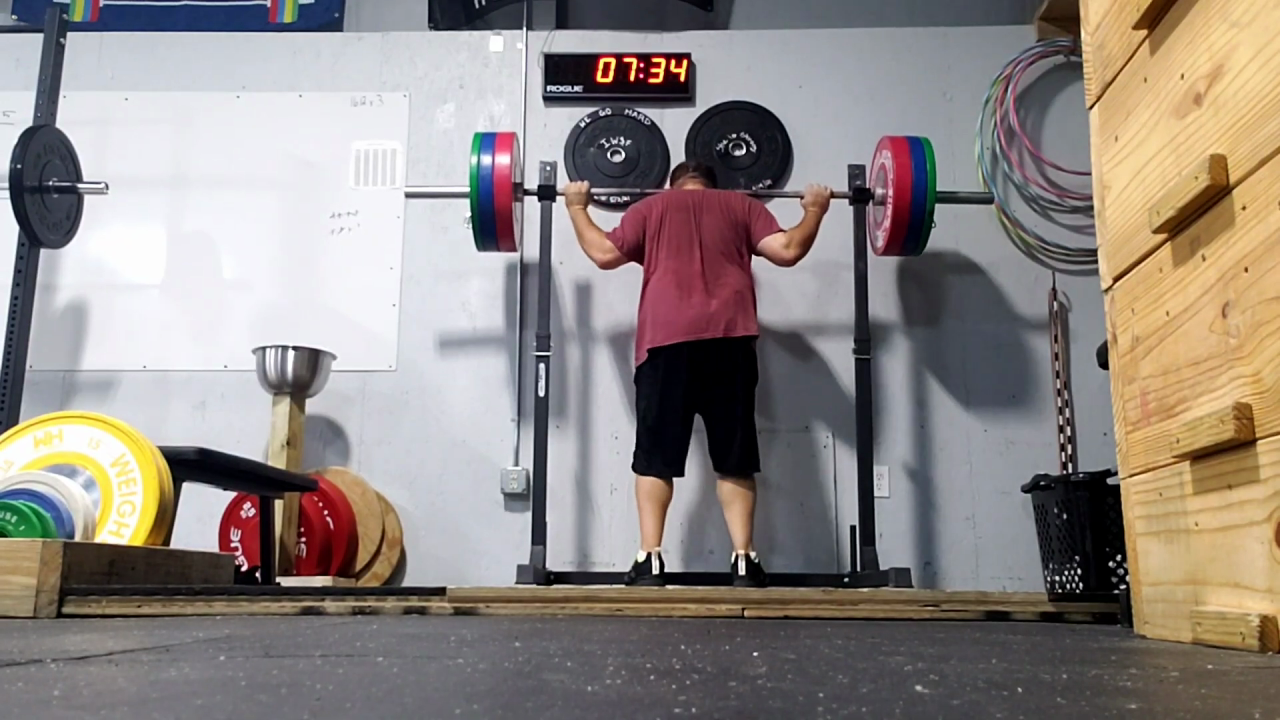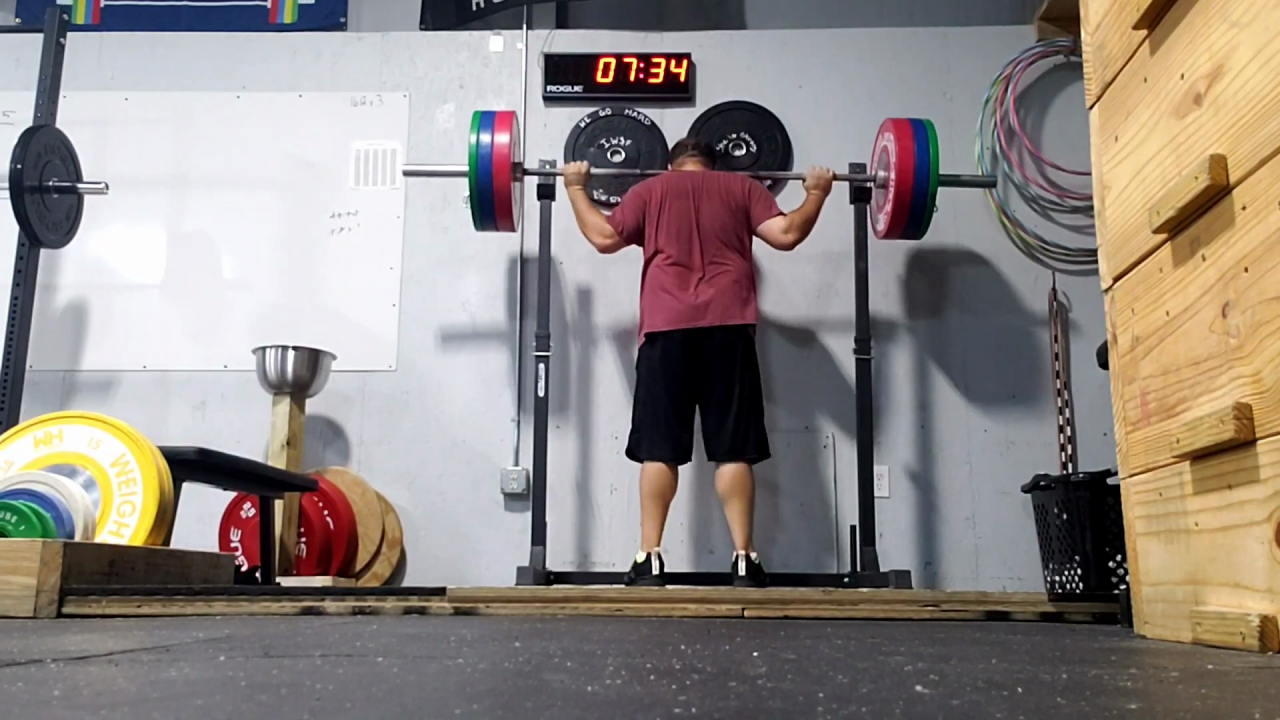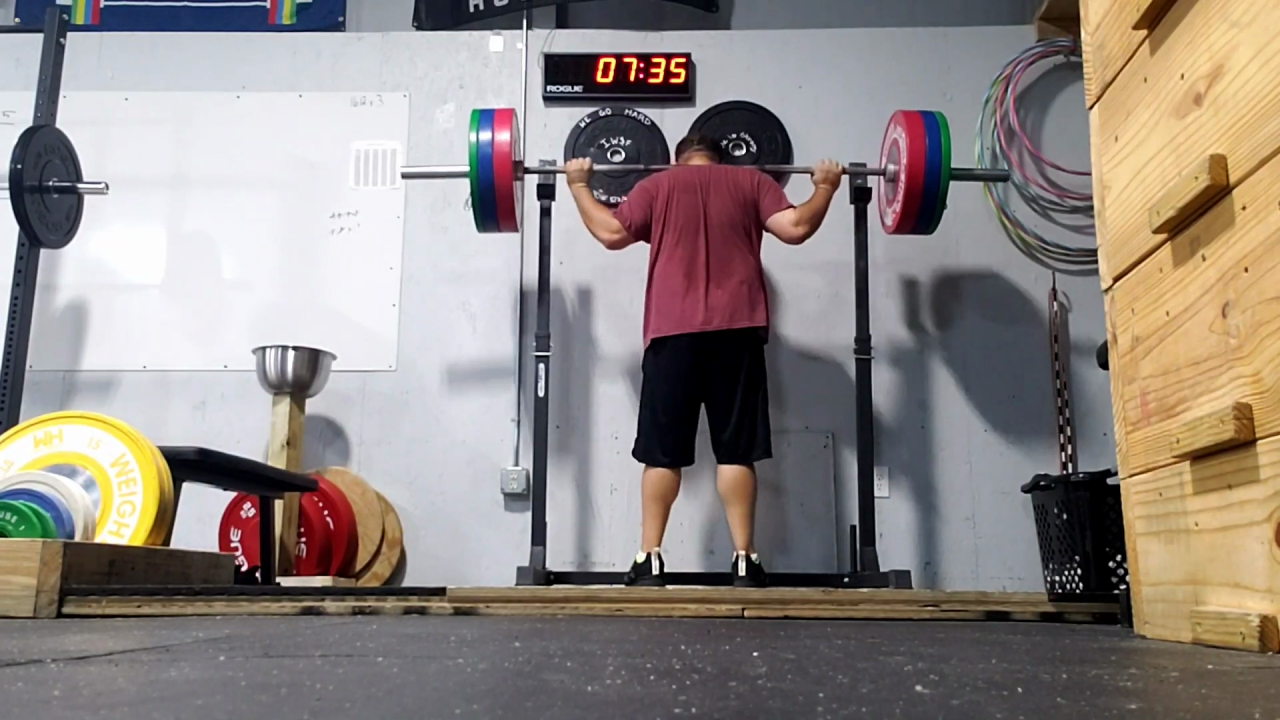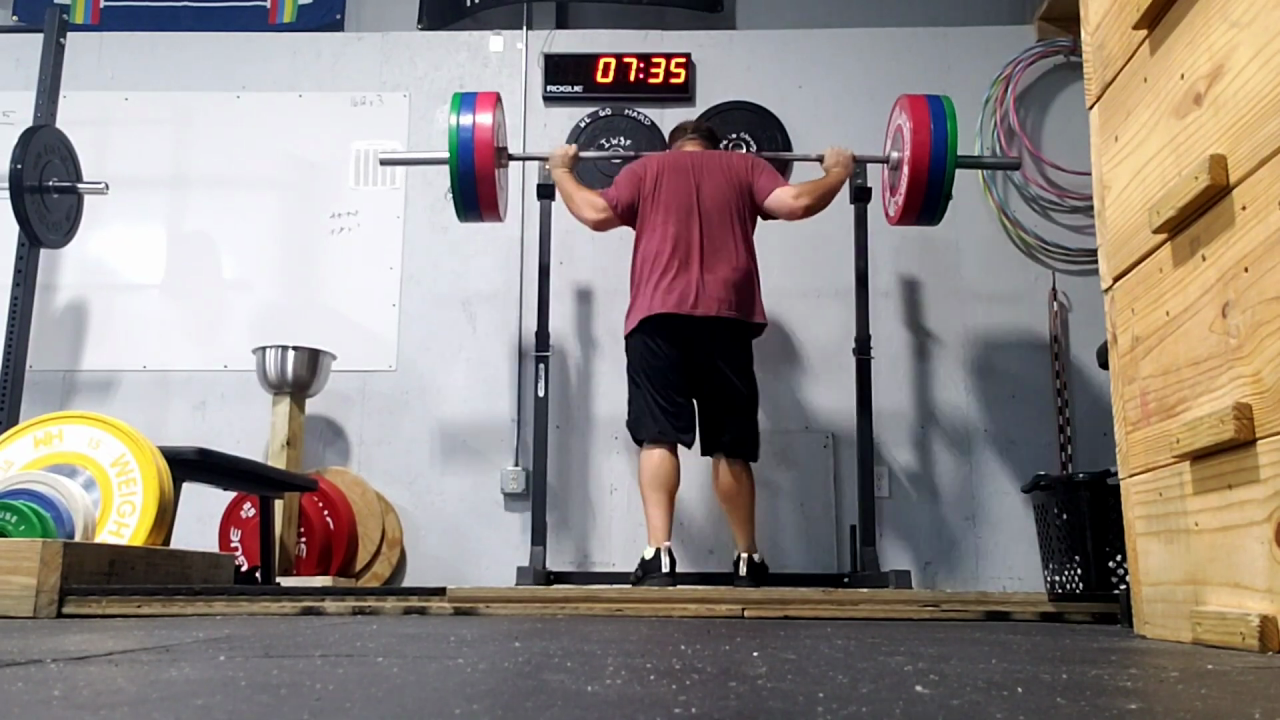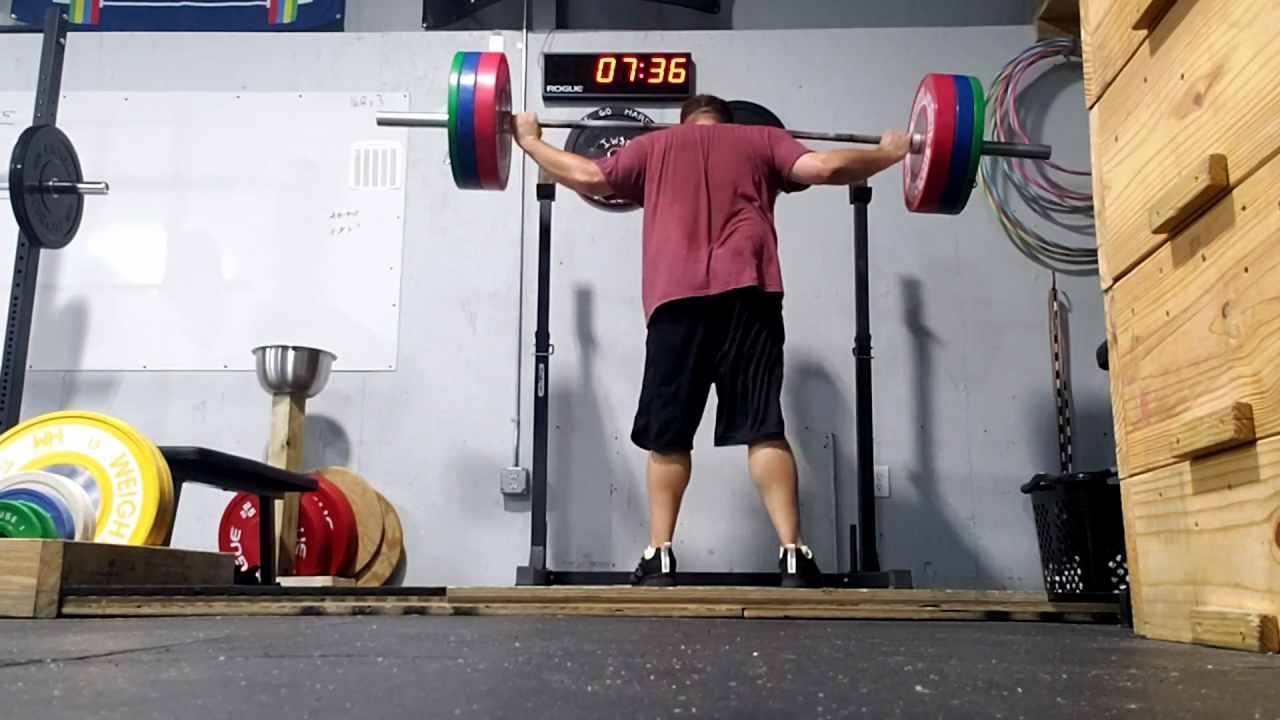
dt=0.5s
person 1, frame 1
left shoulder: (650, 208)
right shoulder: (742, 206)
left elbow: (604, 253)
right elbow: (788, 251)
left wrist: (577, 207)
right wrist: (815, 210)
left hip: (666, 340)
right hip: (729, 339)
left knee: (654, 458)
right knee: (734, 460)
left ankle: (649, 559)
right ankle: (744, 560)
person 1, frame 2
left shoulder: (650, 189)
right shoulder: (743, 187)
left elbow: (603, 237)
right elbow: (786, 234)
left wrist: (575, 188)
right wrist: (817, 193)
left hip: (666, 329)
right hip: (728, 327)
left knee: (658, 449)
right knee: (734, 450)
left ankle: (650, 560)
right ankle: (744, 560)
person 1, frame 3
left shoulder: (656, 185)
right shoulder: (752, 182)
left elbow: (611, 233)
right elbow: (796, 228)
left wrist: (579, 185)
right wrist: (826, 186)
left hip: (673, 332)
right hip: (736, 330)
left knee: (662, 453)
right knee: (737, 451)
left ankle: (650, 560)
right ankle: (745, 561)
person 1, frame 4
left shoulder: (646, 169)
right shoulder: (745, 167)
left elbow: (596, 214)
right elbow: (795, 203)
left wrist: (561, 173)
right wrist: (836, 174)
left hip: (659, 316)
right hip: (727, 315)
left knee: (658, 436)
right knee: (732, 446)
left ankle: (660, 555)
right ankle: (748, 559)
person 1, frame 5
left shoulder: (655, 146)
right shoulder: (763, 140)
left elbow: (587, 177)
right elbow: (824, 168)
left wrist: (529, 140)
right wrist: (890, 154)
left hip: (677, 299)
right hip: (747, 295)
left knee: (668, 435)
right knee: (763, 428)
left ankle: (659, 556)
right ankle: (794, 555)
